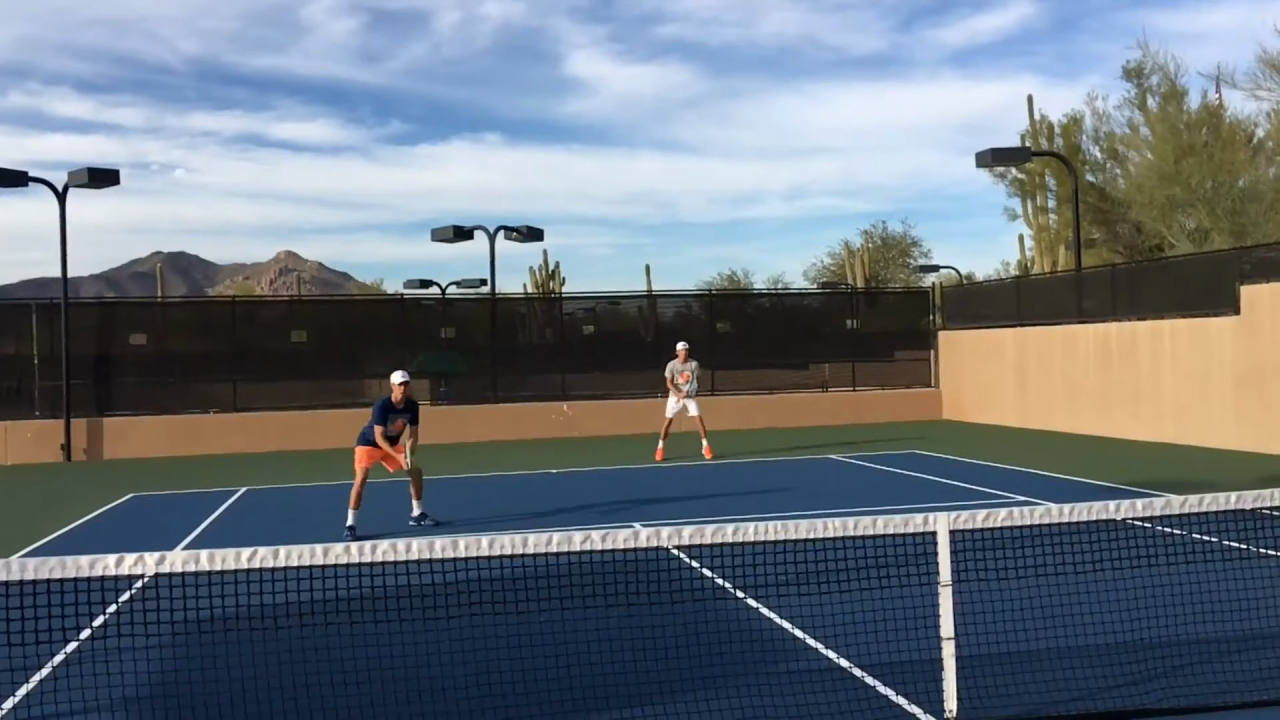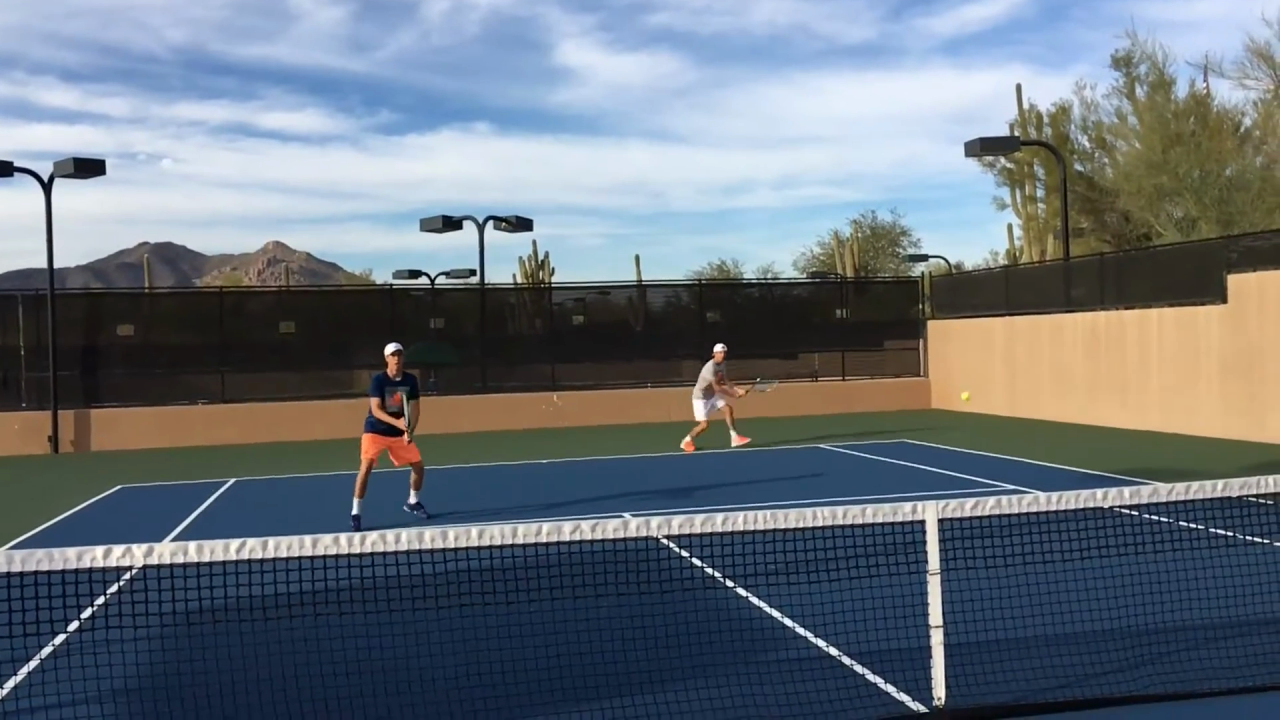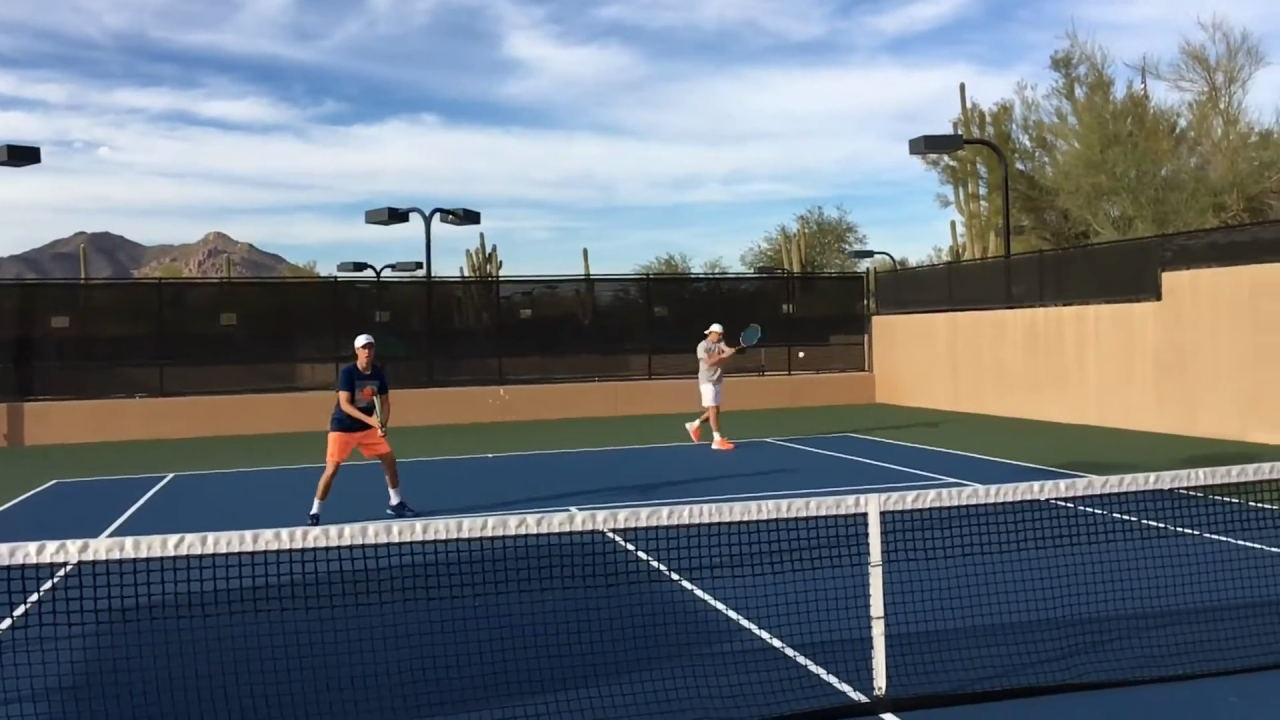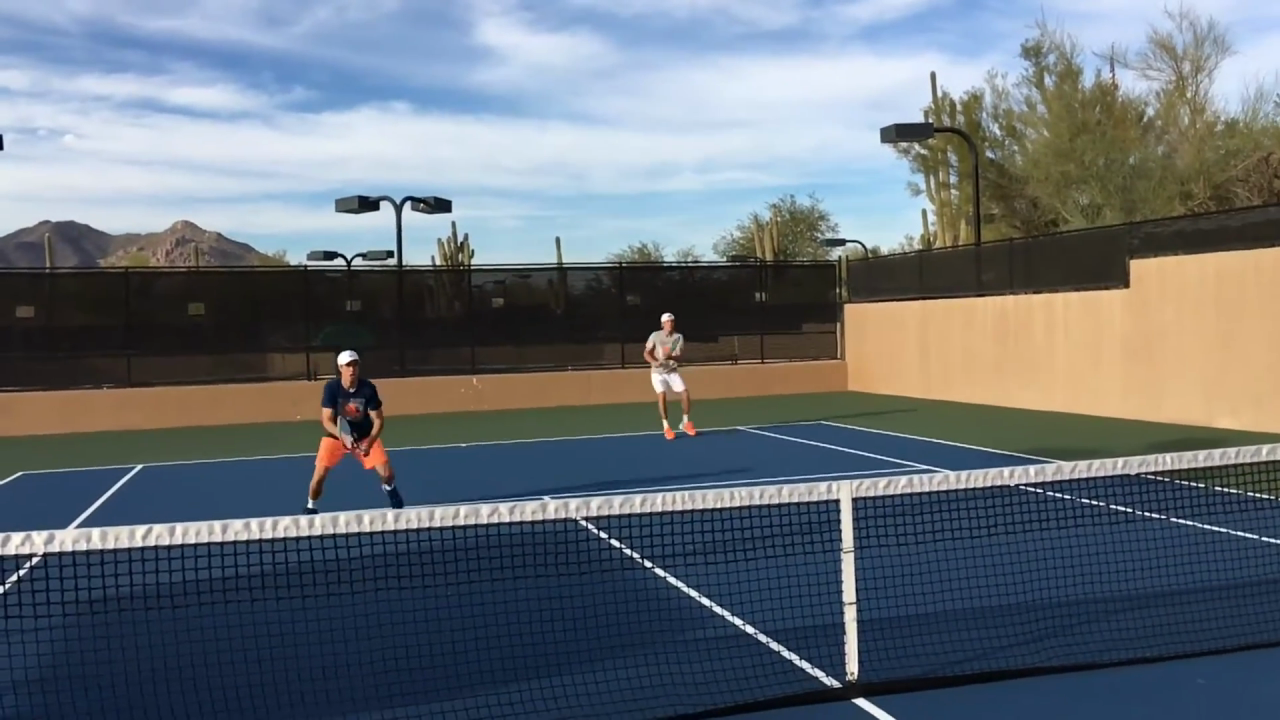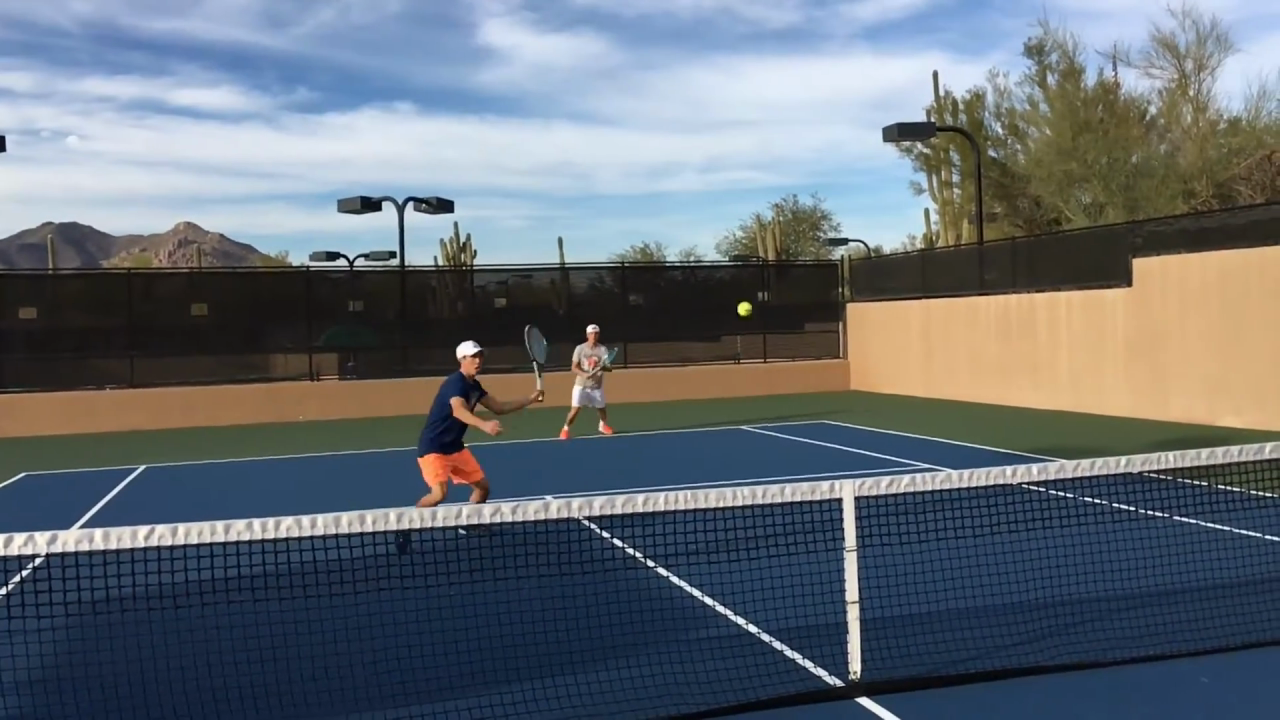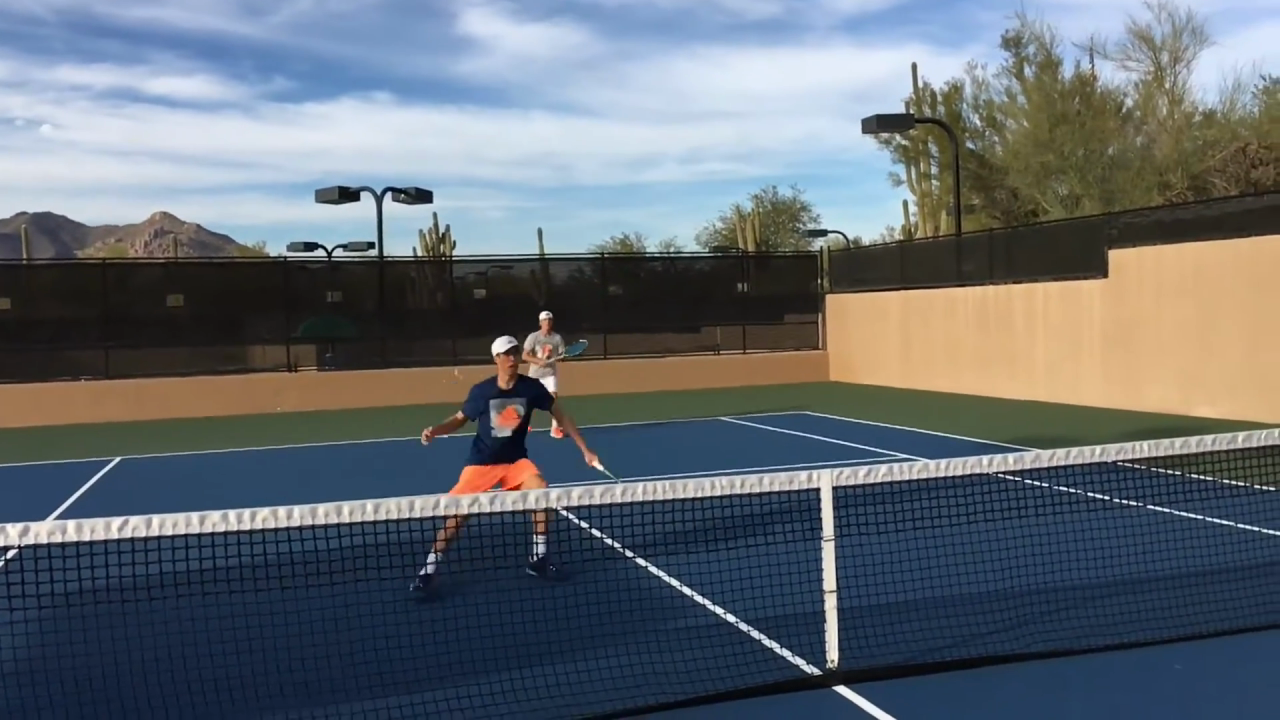
dt=0.7s
person 1, frame 1
left shoulder: (413, 406)
right shoulder: (381, 406)
left elbow: (413, 433)
right elbow: (379, 437)
left wrist: (408, 456)
right wrist: (398, 456)
left hip: (392, 444)
right hip: (368, 444)
left knee: (416, 472)
right knee: (361, 479)
left ankle: (417, 514)
right ankle: (350, 525)
person 1, frame 2
left shoulder: (411, 380)
right shoulder: (378, 380)
left elbow: (414, 409)
right elbow: (375, 410)
left wrist: (409, 430)
right wrist: (397, 422)
left hip: (398, 433)
right hip: (375, 431)
left knee: (418, 465)
right knee: (366, 467)
left ankle: (412, 502)
right ankle: (356, 513)
person 1, frame 3
left shoulder: (378, 373)
right shoulder: (347, 373)
left elbow: (385, 402)
right elbow: (344, 404)
left wrist: (382, 424)
right wrist: (369, 419)
left hip: (368, 428)
right hip: (342, 427)
left knee: (389, 460)
right knee: (332, 469)
left ankle: (395, 503)
right ankle: (315, 511)
person 1, frame 4
left shoulder: (369, 388)
right shoulder: (331, 387)
left elbow: (378, 420)
right elbow: (326, 420)
left wrist: (367, 444)
right wrist: (342, 436)
left hip: (364, 433)
right hip: (335, 433)
left knee: (386, 473)
right knee: (320, 474)
left ankle: (389, 487)
right ankle: (311, 507)
person 1, frame 5
left shoulder: (473, 384)
right shoulder: (455, 383)
left elbow: (498, 408)
right elbow: (458, 409)
left wrist: (529, 399)
right wrist: (483, 424)
left hip: (454, 448)
right hip: (433, 448)
left knee: (484, 487)
right knee: (439, 494)
person 1, frame 6
left shoulder: (532, 387)
right shoulder: (481, 391)
left elbow: (561, 416)
right elbow: (458, 420)
left wrist: (585, 449)
right wrist: (434, 430)
left hip: (516, 459)
right hip: (482, 461)
left knee: (541, 491)
right knee: (458, 512)
left ankle: (539, 559)
right ankle: (428, 571)
